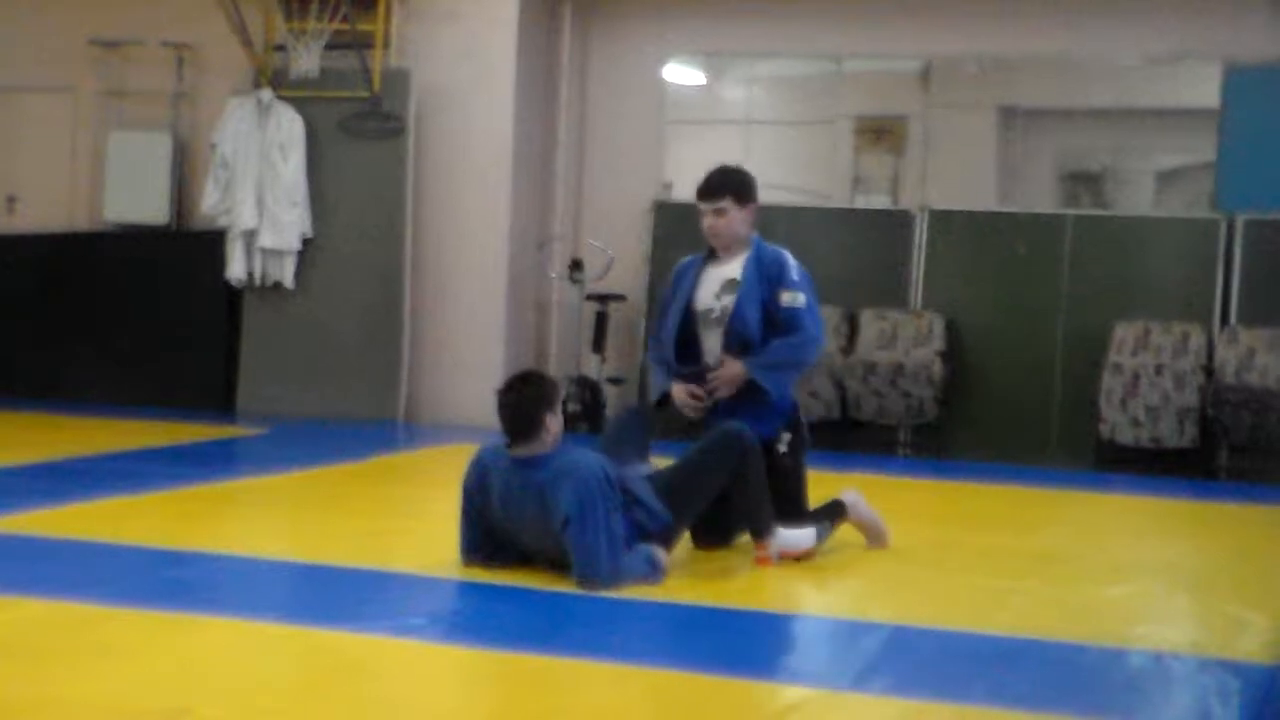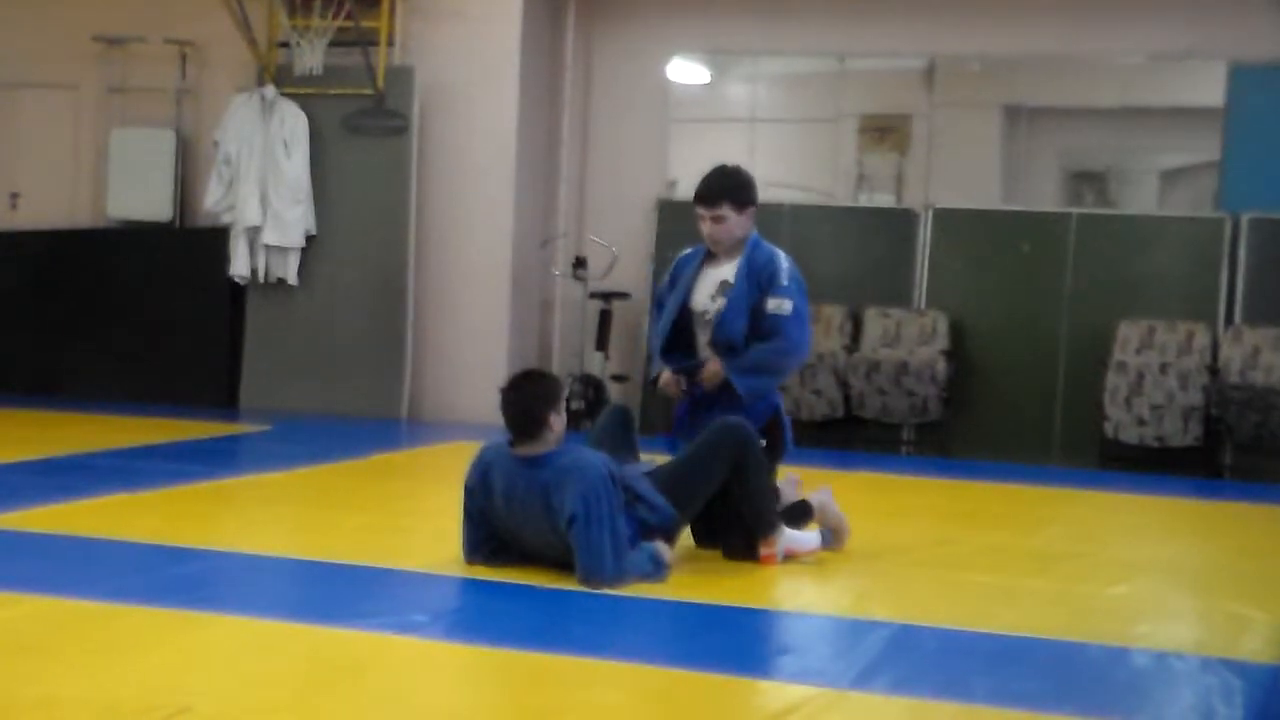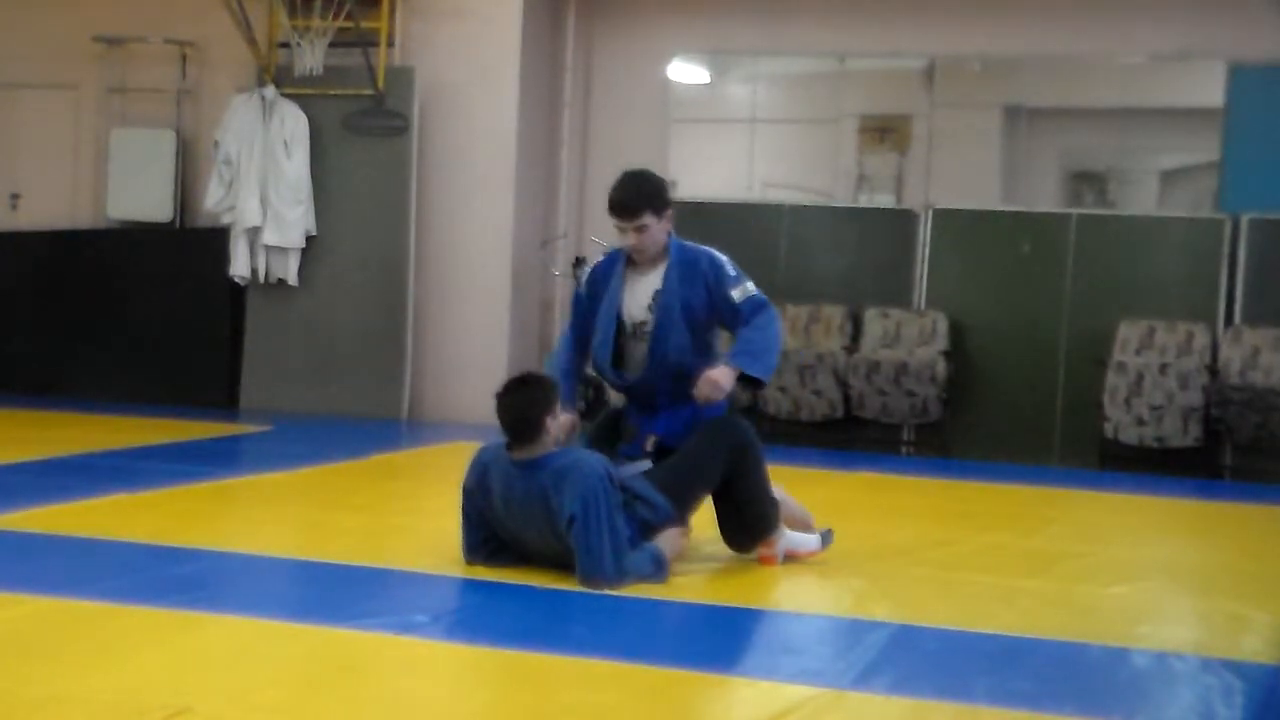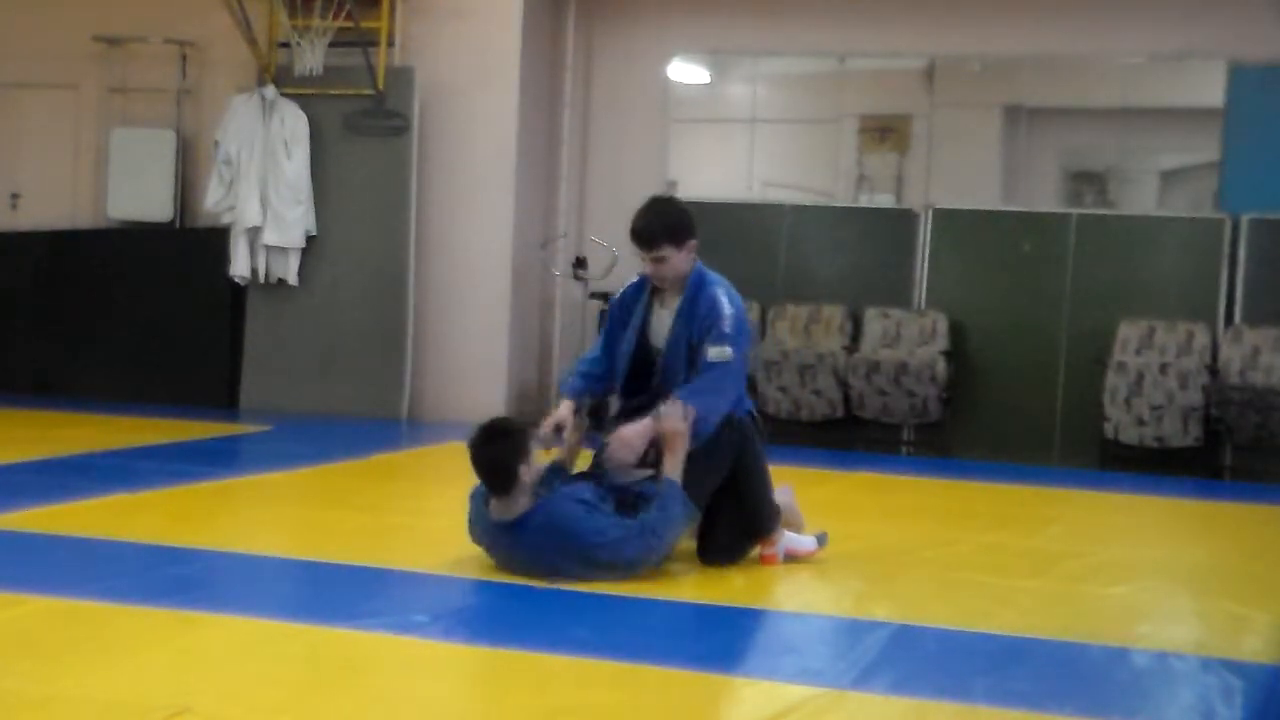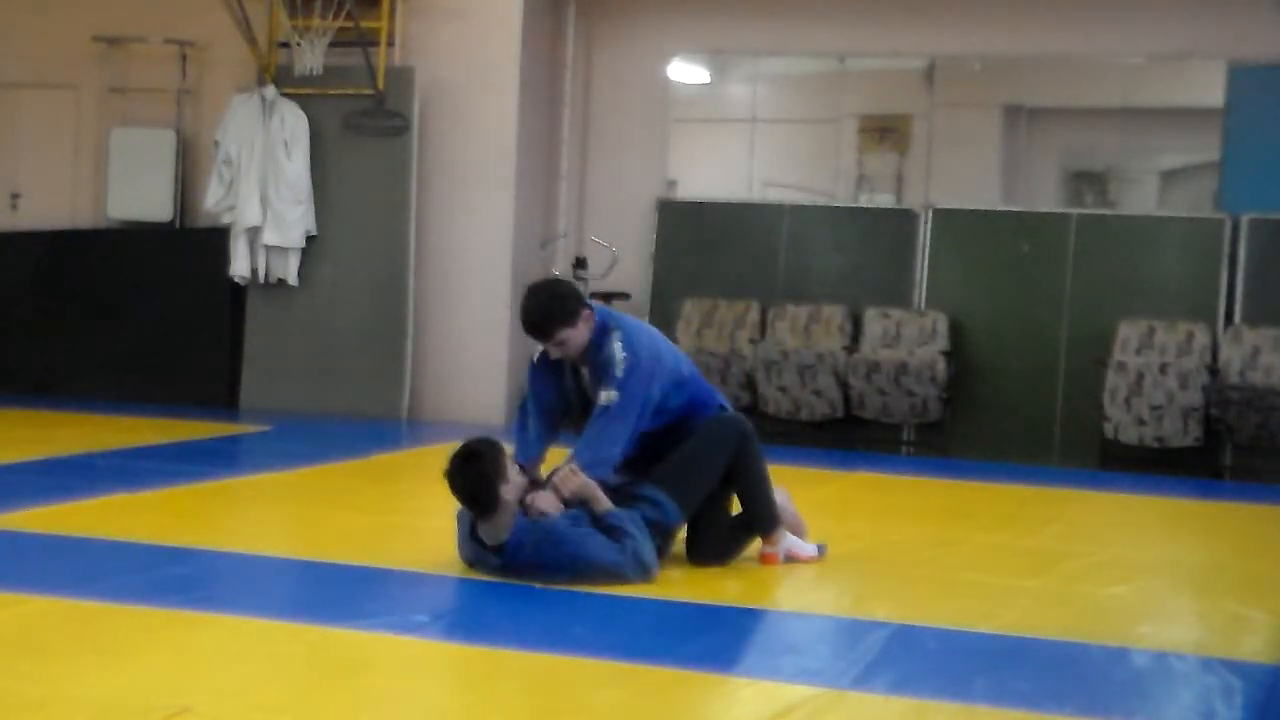
dt=1s
person 1, frame 1
left shoulder: (483, 465)
right shoulder: (578, 475)
left elbow: (476, 553)
right elbow: (600, 573)
left wrist: (536, 550)
right wrist: (649, 561)
right hip: (640, 527)
left knee: (634, 420)
right knee: (735, 439)
right ankle: (770, 540)
person 1, frame 2
left shoulder: (486, 464)
right shoulder: (584, 473)
left elbow: (479, 551)
right elbow: (604, 571)
left wrist: (545, 548)
right wrist: (655, 558)
left hip: (584, 518)
right hip: (642, 523)
left knee: (617, 415)
right knee: (734, 435)
right ankle: (773, 538)
person 1, frame 3
left shoulder: (483, 464)
right shoulder: (584, 473)
left elbow: (479, 551)
right elbow: (604, 572)
left wrist: (540, 548)
right wrist: (659, 554)
right hip: (637, 530)
right knee: (732, 433)
right ankle: (772, 538)
person 1, frame 4
left shoulder: (481, 503)
right shoulder: (565, 525)
right elbow: (651, 538)
left wrist: (569, 451)
right wrist: (675, 456)
right hip: (634, 528)
person 1, frame 5
left shoulder: (468, 529)
right shoulder: (558, 545)
right elbow: (638, 562)
left wrist: (536, 501)
right wrist: (595, 497)
right hip: (640, 521)
right knee: (731, 430)
right ankle: (774, 536)
person 2, frame 1
left shoulder: (777, 265)
right shoulder: (689, 271)
left elbow: (806, 339)
right elbow: (662, 338)
left wrist: (747, 370)
right wrist: (671, 385)
left hip: (769, 418)
right hip: (714, 419)
right knee: (707, 536)
person 2, frame 2
left shoulder: (772, 267)
right shoulder: (688, 263)
left elbow: (790, 343)
right elbow: (661, 315)
left wrist: (727, 370)
right wrist: (665, 368)
left hip: (751, 415)
right hip: (697, 406)
right knee: (707, 531)
left ankle: (812, 509)
person 2, frame 3
left shoulder: (706, 266)
right shoulder: (602, 274)
left elbow: (760, 318)
right elbow: (575, 342)
left wrist: (732, 367)
right wrist: (565, 403)
left hip: (690, 418)
right hip: (634, 417)
person 2, frame 4
left shoulder: (718, 303)
right shoulder: (633, 296)
left elbow: (716, 386)
right elbow: (604, 357)
left wrist: (650, 427)
right wrist: (571, 401)
left hip: (712, 430)
right hip: (650, 422)
left knee: (719, 551)
left ankle: (769, 521)
person 2, frame 5
left shoulder: (625, 345)
left elbow: (608, 428)
right elbow: (538, 418)
right wrist: (524, 476)
left hip: (698, 430)
right hip: (646, 441)
